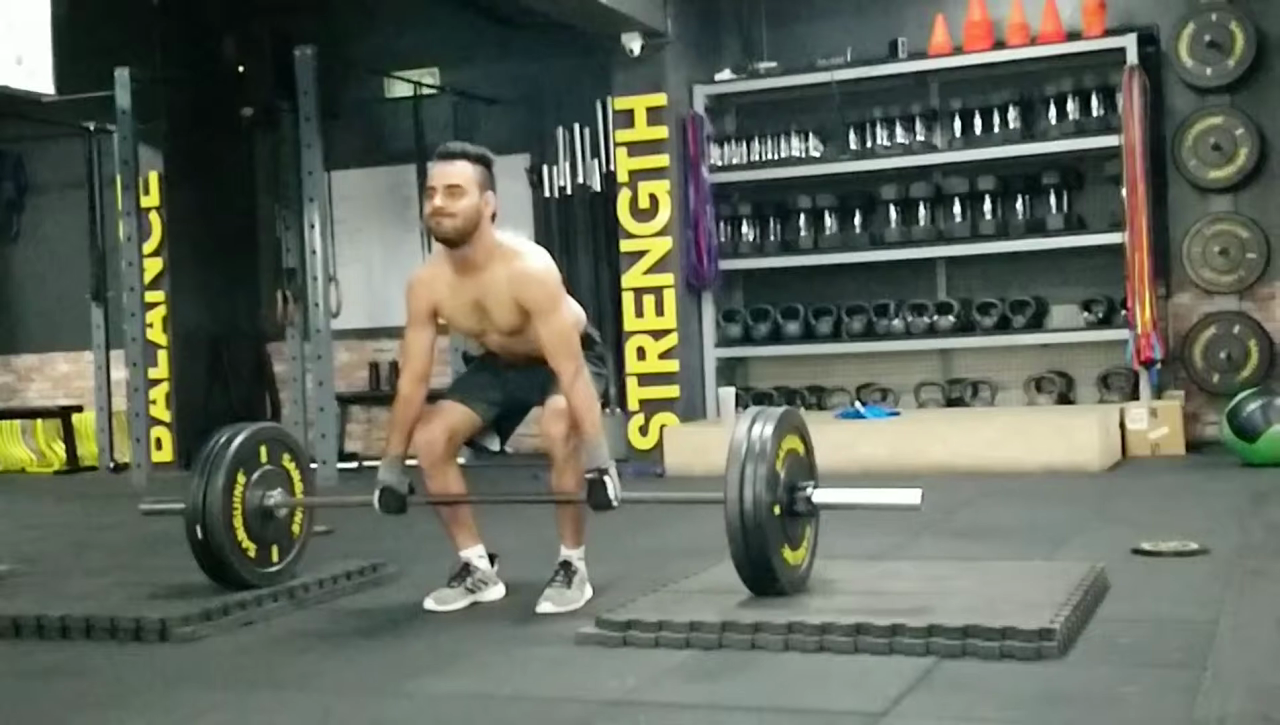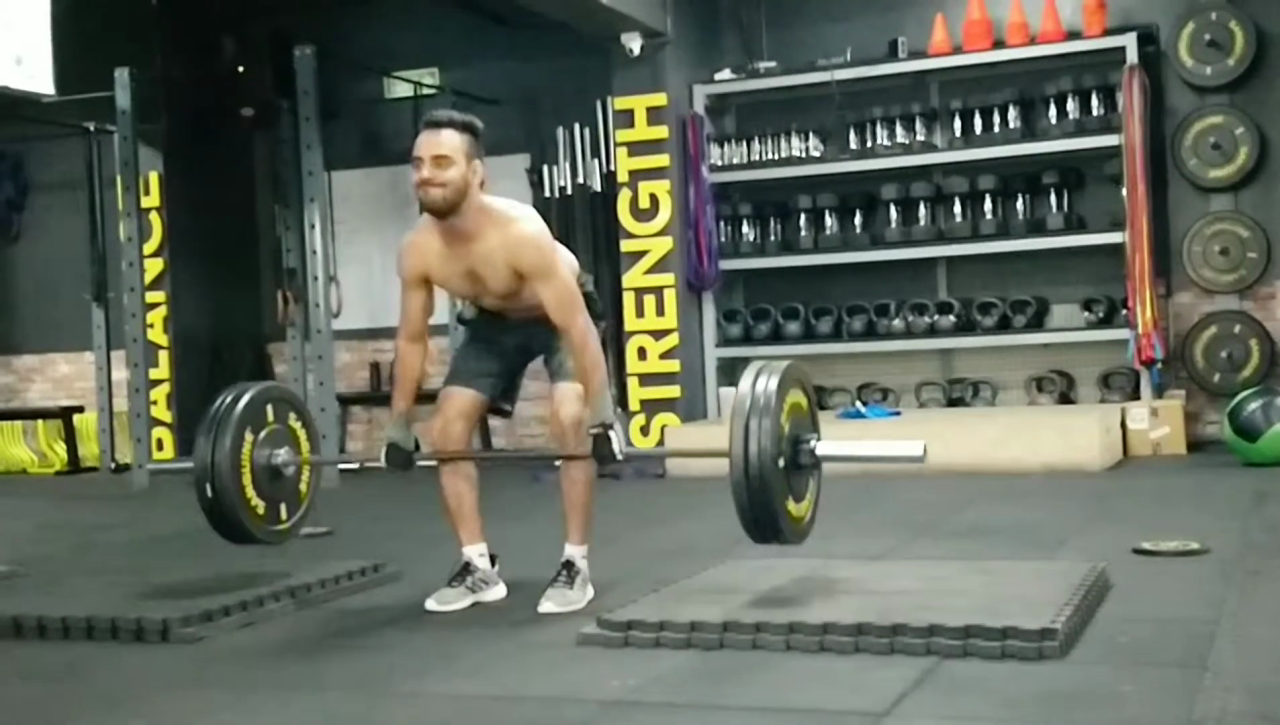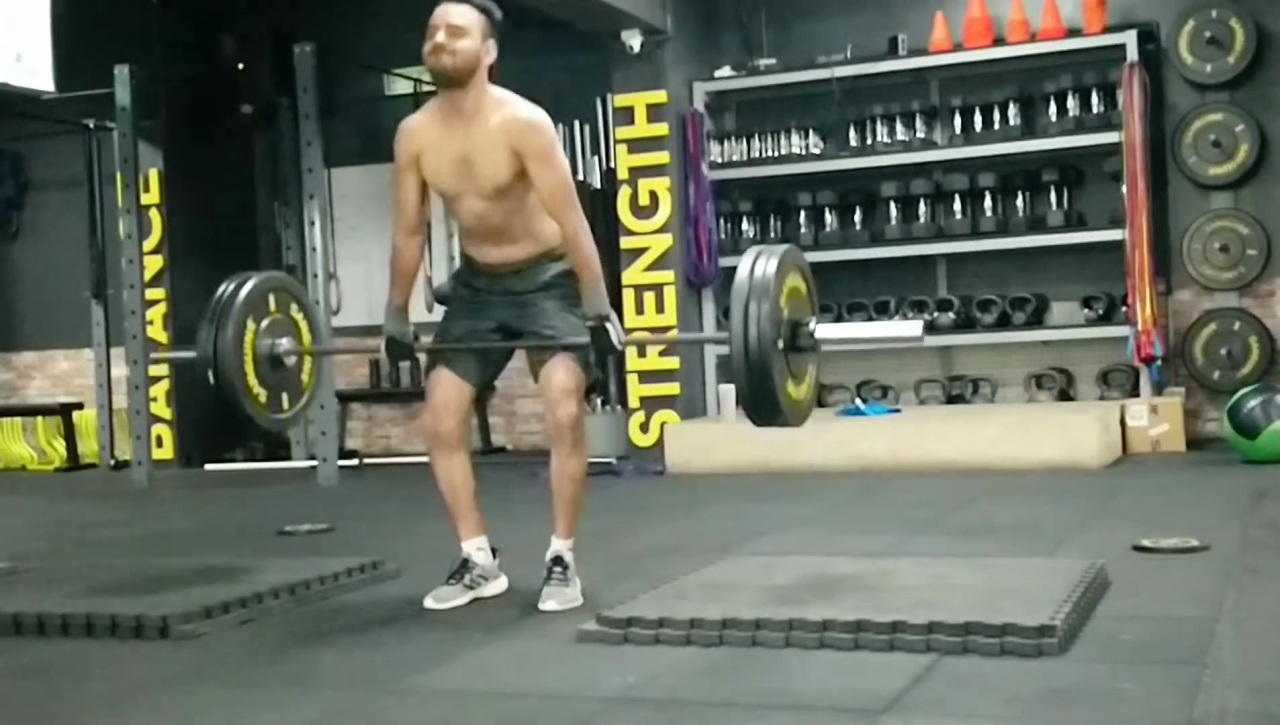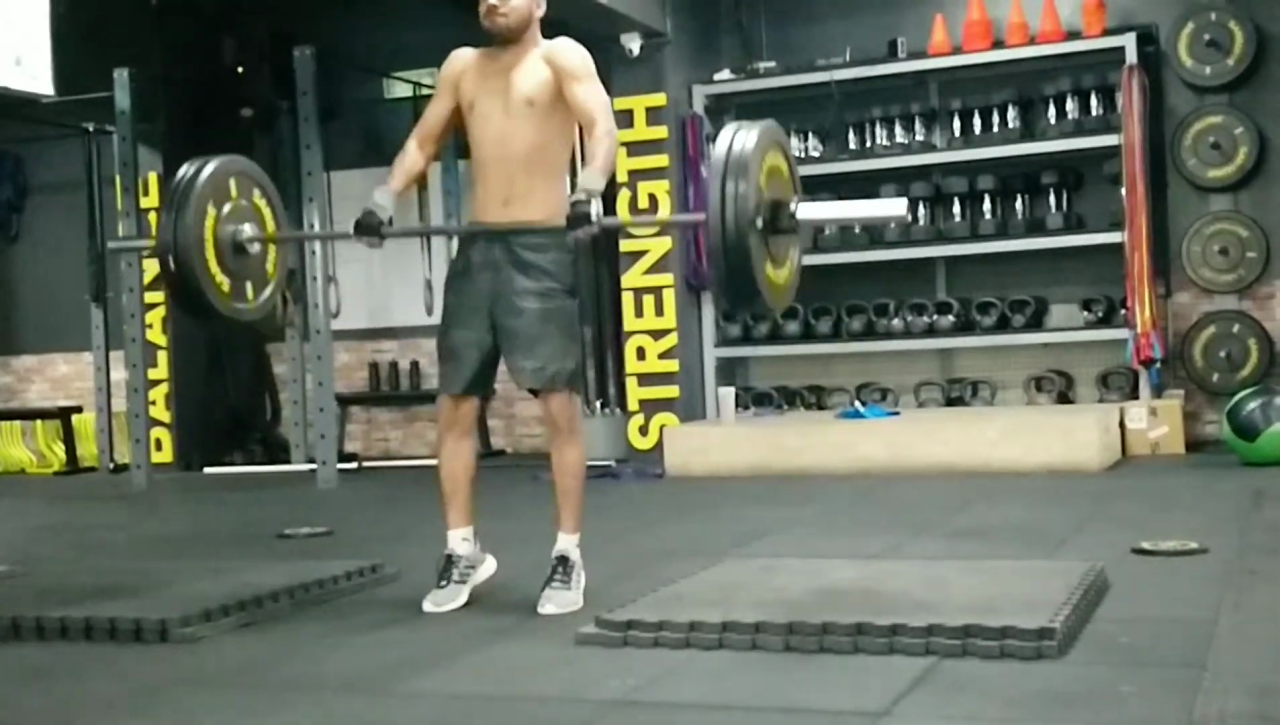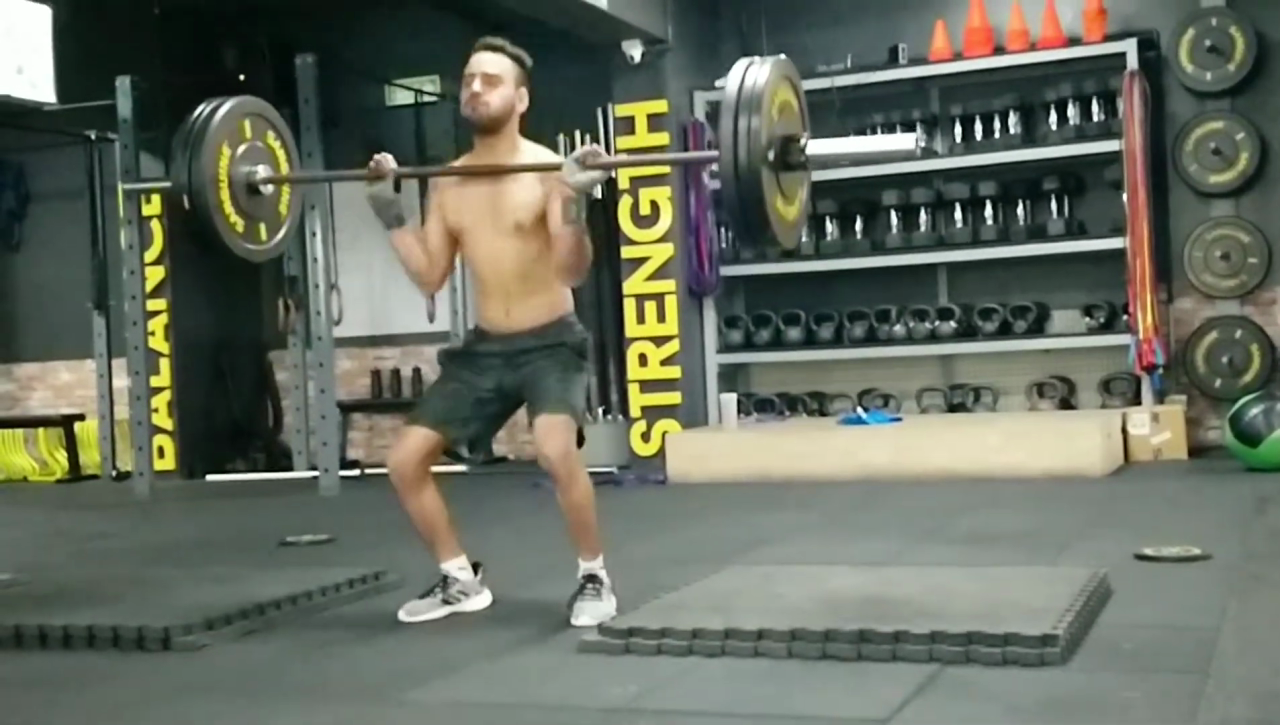
dt=1s
person 1, frame 1
left shoulder: (530, 269)
right shoulder: (426, 283)
left elbow: (569, 373)
right elbow: (411, 380)
left wrist: (599, 462)
right wrist: (391, 467)
left hip: (571, 358)
right hip: (500, 364)
left knee: (559, 430)
right knee: (429, 439)
left ankle: (572, 567)
right ankle: (478, 567)
person 1, frame 2
left shoulder: (521, 233)
right shoulder: (417, 248)
left elbow: (577, 330)
right elbow: (411, 338)
left wrist: (603, 418)
right wrist: (398, 427)
left hip: (561, 314)
right hip: (494, 320)
left knee: (569, 420)
right knee: (447, 428)
left ankle: (575, 566)
right ankle: (479, 566)
person 1, frame 3
left shoulder: (523, 122)
right shoulder: (414, 133)
left elbow: (571, 220)
right elbow: (409, 231)
left wrist: (599, 310)
right wrist: (396, 317)
left hip: (546, 279)
right hip: (476, 285)
left knee: (563, 415)
right knee: (441, 421)
left ankle: (561, 560)
right ankle: (478, 561)
person 1, frame 4
left shoulder: (562, 57)
right shoulder: (461, 64)
left elbow: (603, 128)
right elbow: (422, 142)
left wrist: (590, 191)
right wrist: (382, 201)
left hip: (541, 248)
right hip: (476, 249)
left knee: (559, 405)
right knee: (455, 408)
left ankle: (567, 557)
right ankle: (463, 551)
person 1, frame 5
left shoulder: (549, 169)
right shoulder: (443, 183)
left elbow: (570, 271)
right elbow: (429, 278)
left wrist: (575, 199)
right wrist: (390, 211)
left hip: (550, 344)
right hip: (483, 349)
left knee: (554, 447)
right knee: (405, 459)
left ankle: (594, 577)
right ankle: (460, 577)
